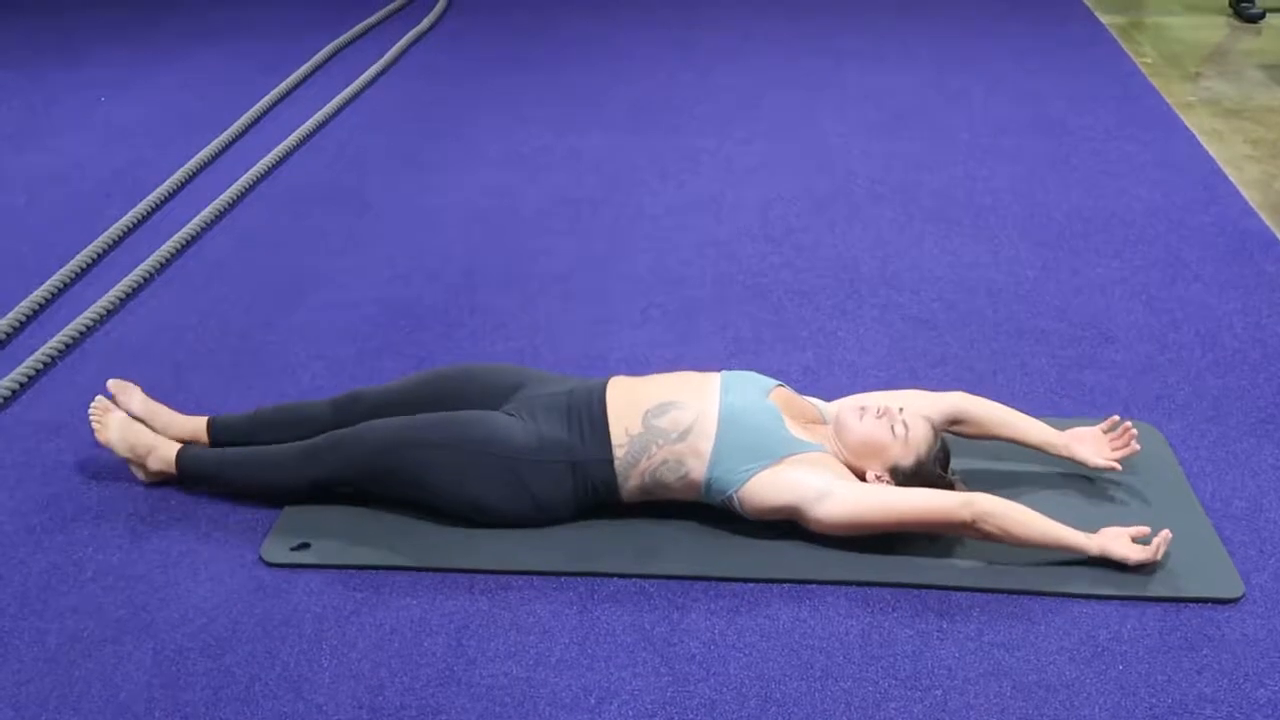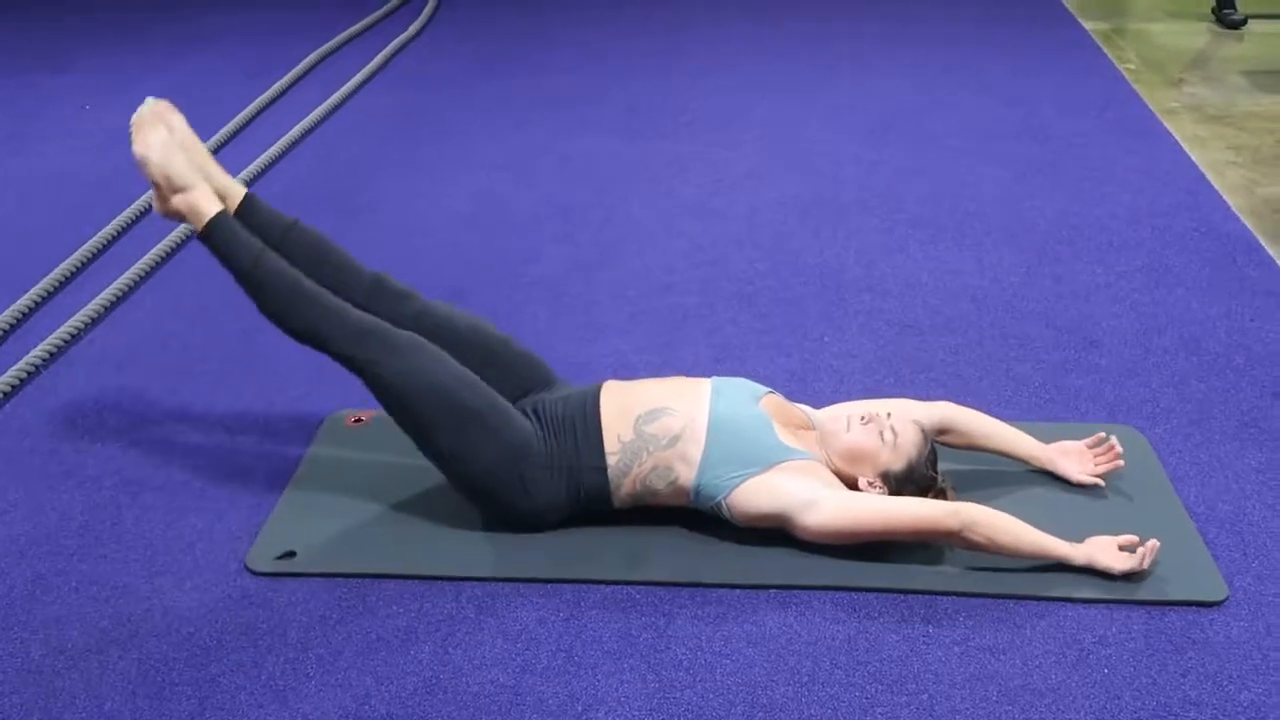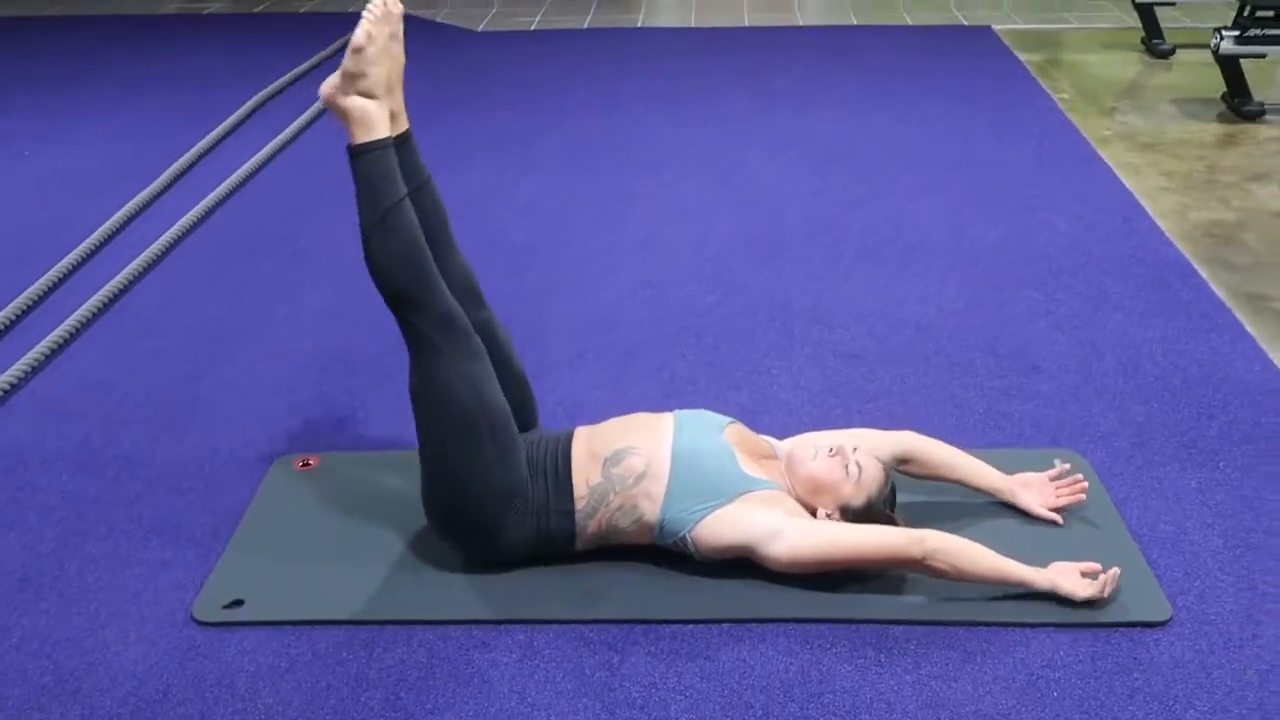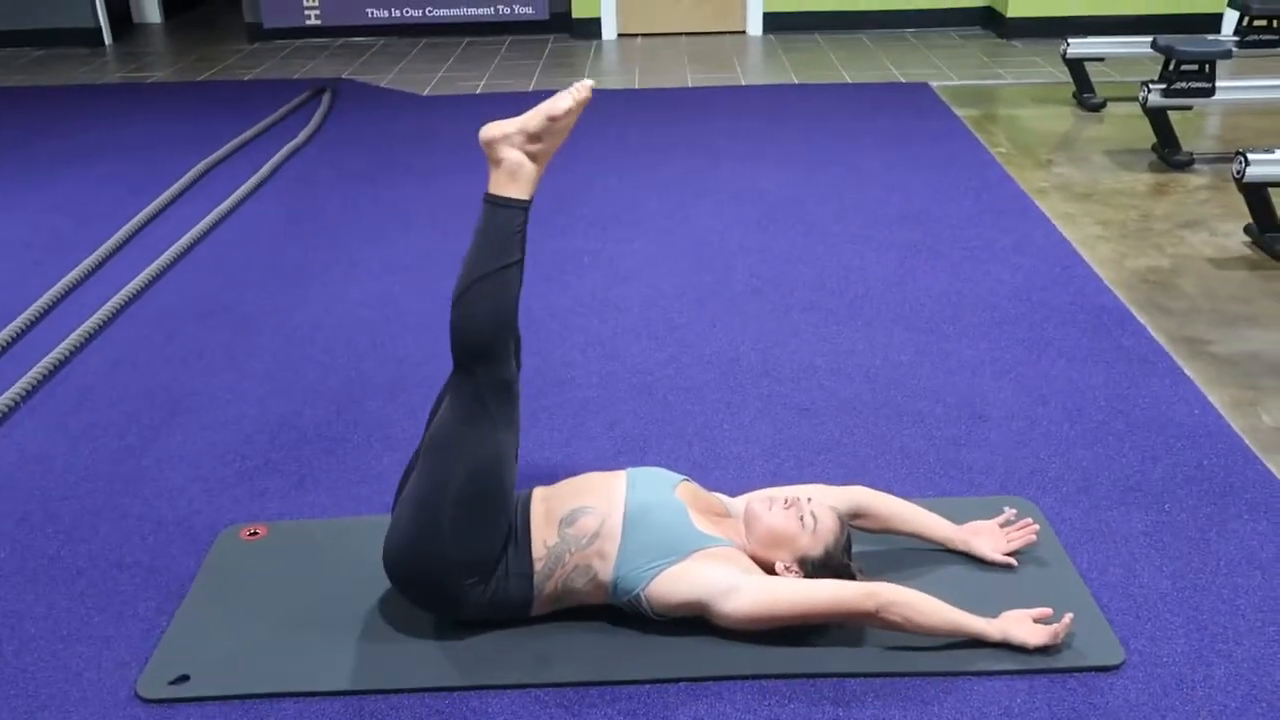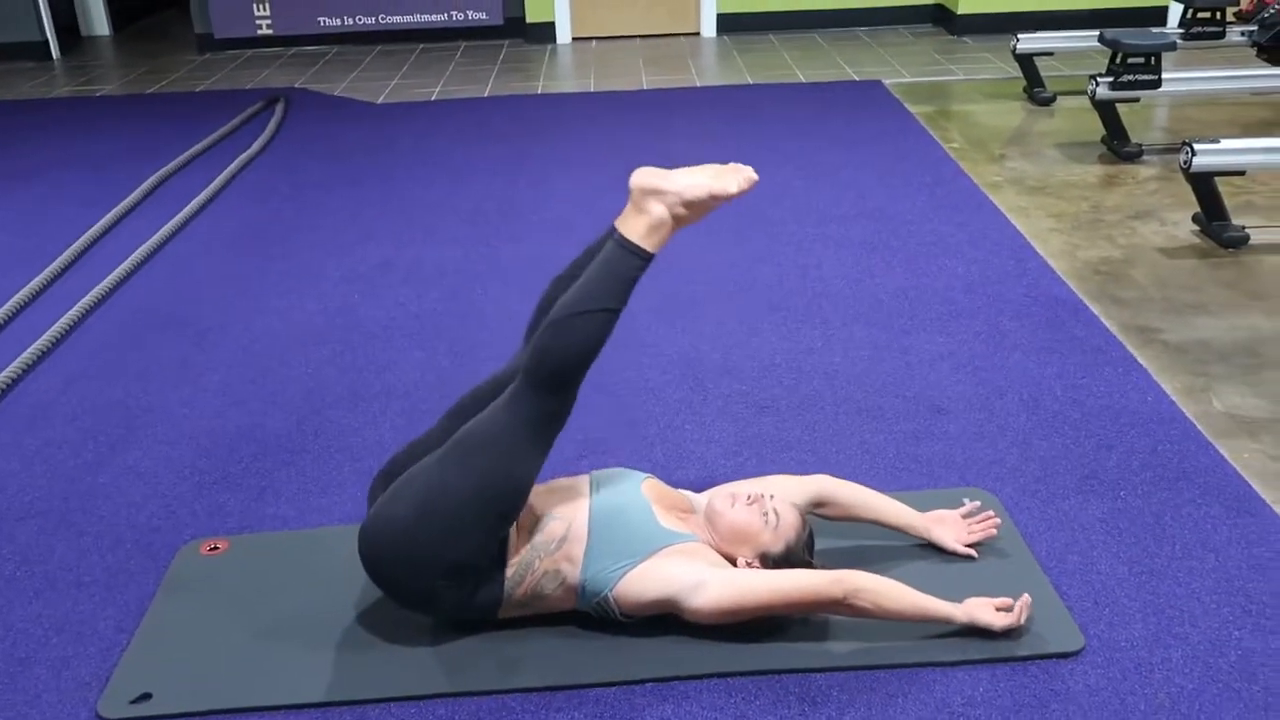
dt=1s
person 1, frame 1
left shoulder: (821, 490)
right shoulder: (819, 414)
left elbow: (966, 510)
right elbow: (956, 399)
left wrist: (1096, 543)
right wrist: (1067, 443)
left hip: (549, 467)
right hip: (567, 398)
left knee: (341, 460)
right knee: (358, 408)
left ankle: (171, 461)
right ankle: (190, 426)
person 1, frame 2
left shoulder: (810, 499)
right shoulder: (816, 424)
left elbow: (956, 523)
right elbow: (947, 413)
left wrist: (1077, 552)
right wrist: (1050, 458)
left hip: (537, 474)
right hip: (563, 407)
left knee: (367, 338)
right knee: (393, 307)
left ankle: (202, 206)
right ankle: (219, 192)
person 1, frame 3
left shoulder: (774, 528)
right shoulder: (775, 456)
left elbow: (919, 548)
right elbow: (906, 440)
left wrist: (1040, 579)
right wrist: (1007, 487)
left hip: (501, 514)
right hip: (531, 460)
left knee: (434, 317)
left ankle: (368, 117)
right ankle: (383, 111)
person 1, frame 4
left shoulder: (729, 585)
right shoulder: (728, 516)
left elbow: (872, 602)
right elbow: (855, 497)
left wrist: (994, 630)
right wrist: (958, 535)
left hip: (454, 568)
right hip: (479, 532)
left knee: (487, 368)
person 1, frame 5
left shoulder: (699, 584)
right shoulder: (692, 511)
left elbow: (841, 589)
right elbow: (818, 486)
left wrist: (960, 611)
right wrist: (922, 526)
left hip: (418, 553)
left knee: (549, 382)
